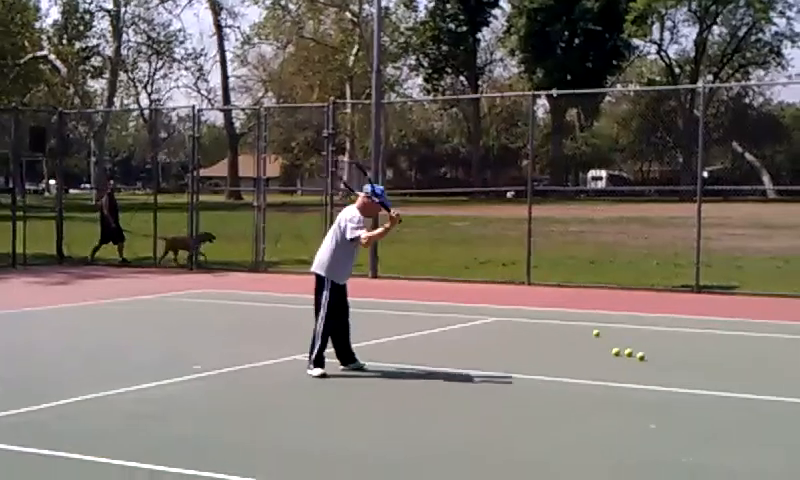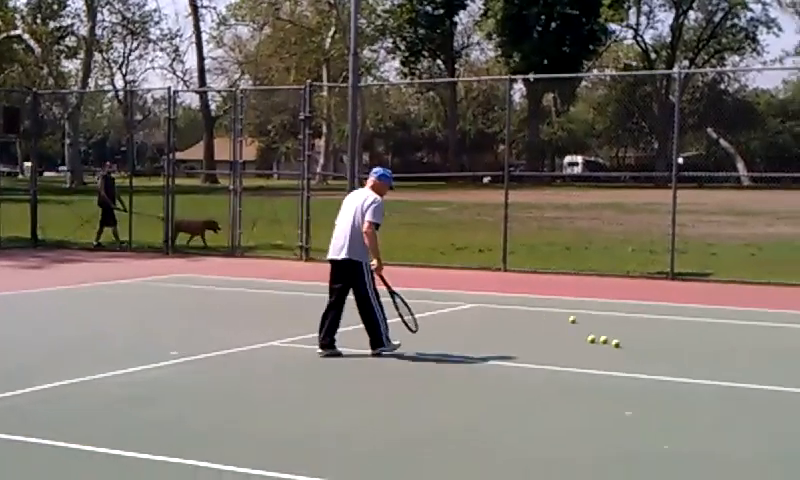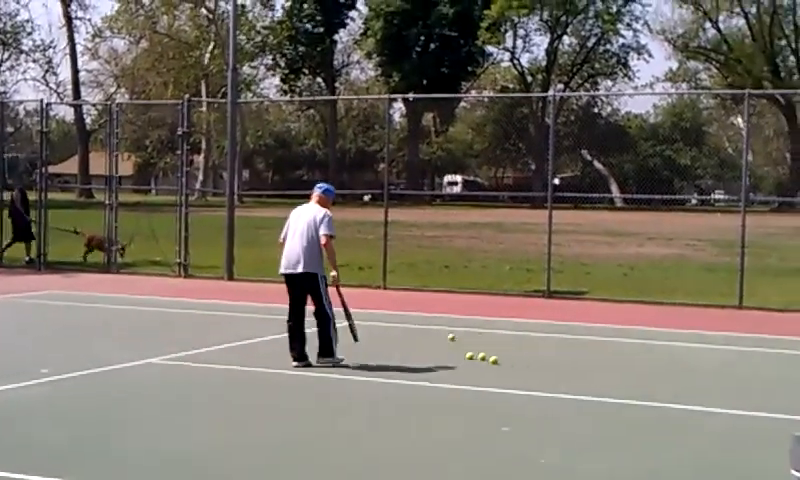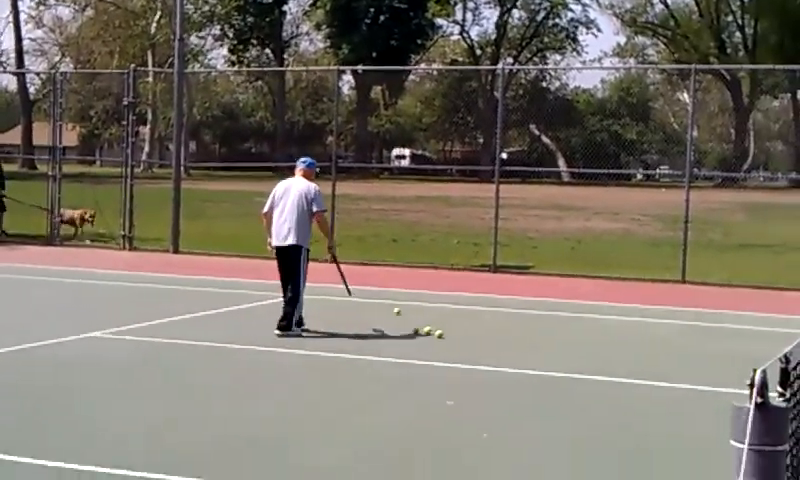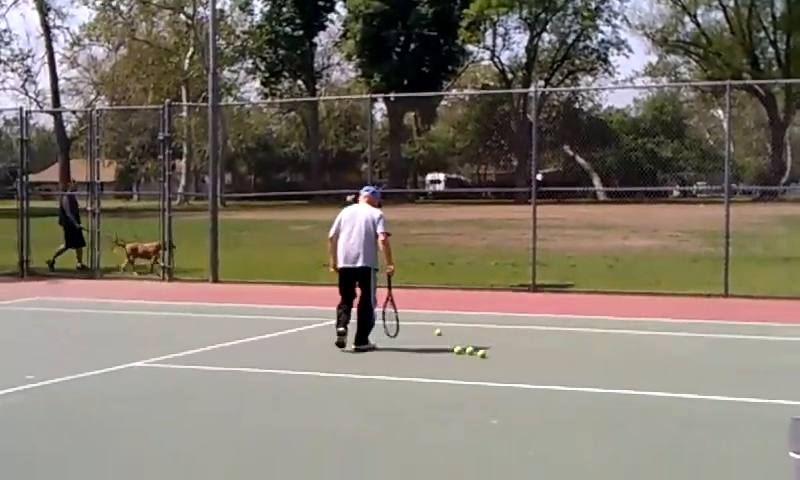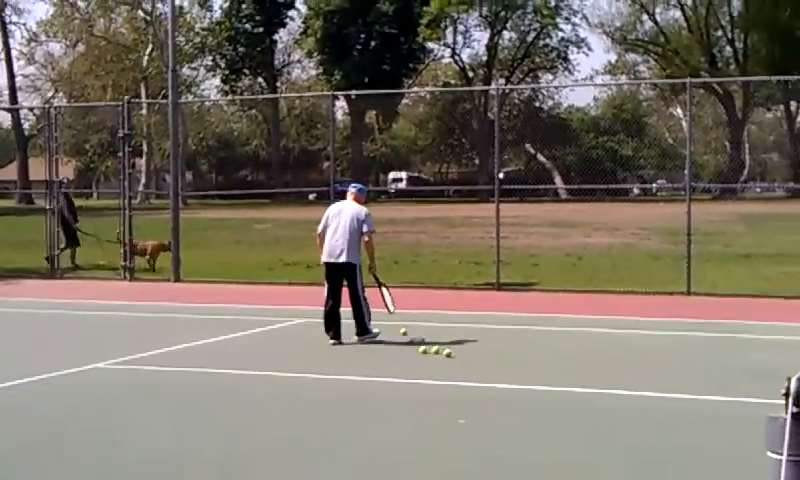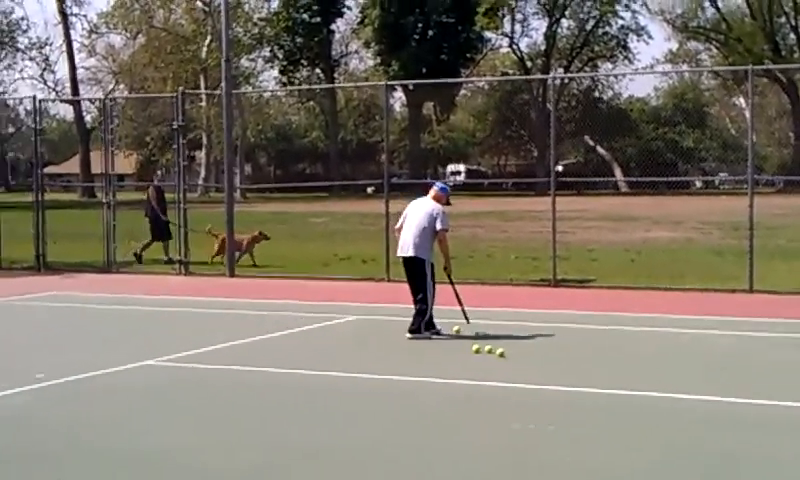
dt=0.7s
person 1, frame 1
left shoulder: (354, 215)
right shoulder: (352, 216)
right elbow: (365, 240)
right wrist: (388, 227)
left hip: (337, 274)
right hip: (328, 273)
left knee: (341, 317)
right knee: (326, 319)
left ankle: (347, 359)
right ankle: (315, 363)
person 1, frame 2
left shoulder: (351, 195)
right shoulder: (375, 200)
right elbow: (368, 229)
right wrist: (377, 258)
left hip: (337, 254)
right hip: (356, 257)
left knee: (336, 300)
right knee: (369, 300)
left ankle: (326, 344)
right ankle: (380, 342)
person 1, frame 3
left shoulder: (296, 211)
right shoulder: (324, 214)
left elbow: (283, 240)
right elbow: (325, 242)
right wrist: (334, 269)
left hip: (289, 268)
right hip: (311, 269)
left knee: (295, 313)
right knee: (324, 311)
left ankle: (298, 356)
right ankle: (327, 353)
person 1, frame 4
left shoulder: (280, 185)
right shoulder: (312, 188)
left elbow: (266, 213)
right elbow: (319, 217)
left wrist: (269, 236)
right wrist: (330, 240)
left hip: (279, 241)
right hip: (298, 242)
left knee: (287, 283)
right knee: (296, 285)
left ankle: (295, 322)
right ankle: (286, 325)
person 1, frame 5
left shoulder: (345, 212)
right shoulder: (376, 214)
left elbow: (331, 237)
right elbow: (382, 239)
left wrist: (333, 260)
right wrist: (389, 263)
left hip: (344, 263)
right hip: (366, 263)
left knee: (346, 300)
right knee: (367, 302)
left ankle: (341, 327)
right ankle: (361, 341)
person 1, frame 6
left shoulder: (333, 208)
right shoulder: (363, 212)
left elbow: (320, 233)
right elbow: (367, 239)
left wrist: (322, 254)
right wrist: (372, 261)
left hip: (330, 258)
right hip: (351, 259)
left knee: (332, 298)
right knee: (357, 296)
left ankle: (333, 335)
right ankle: (363, 331)
person 1, frame 7
left shoulder: (413, 204)
right shoulder: (438, 209)
left elbow: (398, 228)
right elbow: (441, 237)
right wrist: (447, 261)
left hip: (405, 251)
right hip: (421, 254)
left knee: (418, 291)
right knee: (426, 291)
left ankle: (427, 325)
right ankle: (416, 329)
